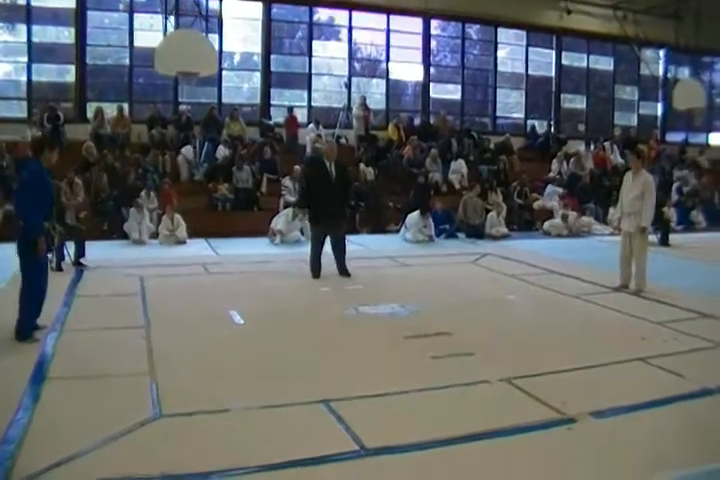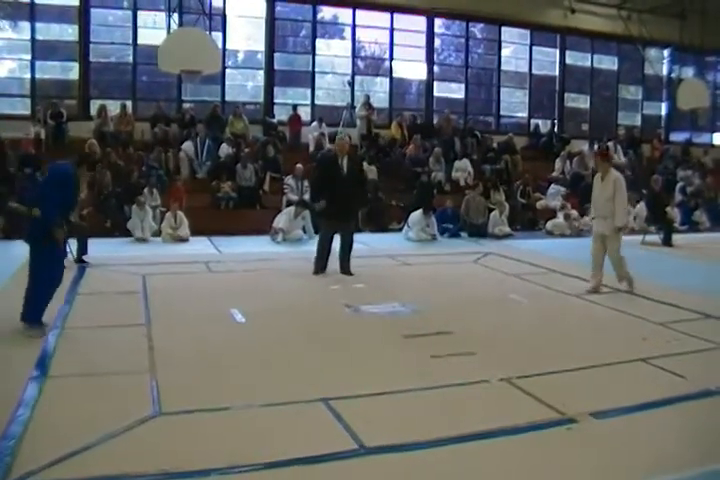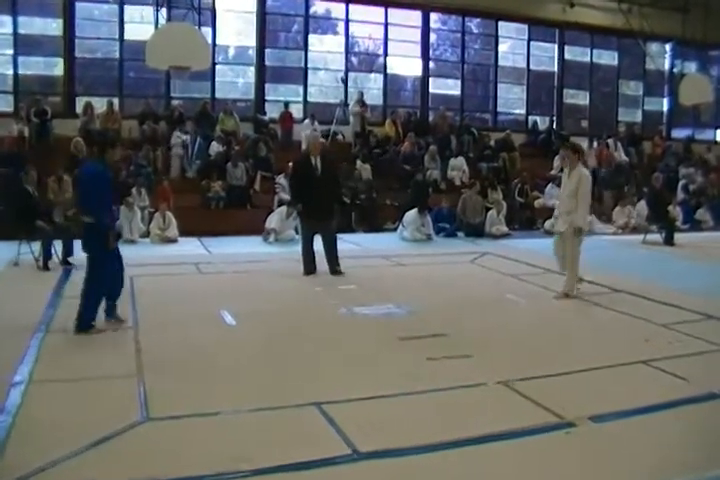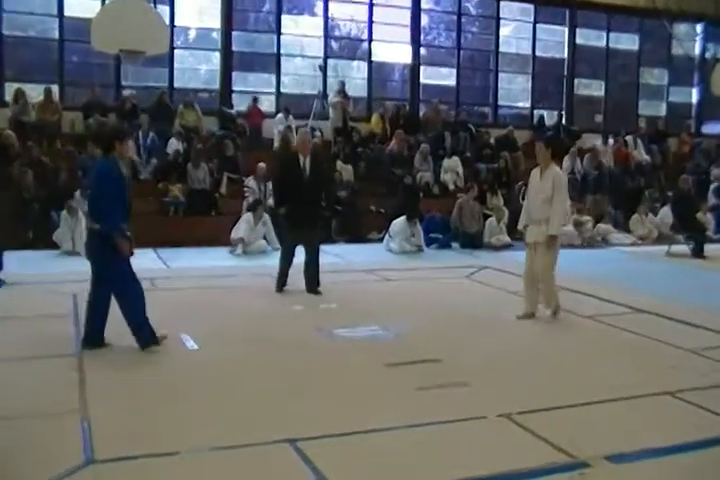
dt=0.7s
person 1, frame 1
left shoulder: (35, 170)
right shoulder: (35, 173)
right elbow: (29, 208)
left wrist: (42, 232)
right wrist: (39, 236)
left hip: (34, 231)
right hip: (33, 234)
left knee: (36, 281)
right knee: (34, 283)
left ankle: (28, 322)
right ankle: (24, 330)
person 1, frame 2
left shoulder: (59, 170)
right shoulder: (66, 174)
right elbow: (49, 202)
left wrist: (57, 226)
right wrist: (55, 227)
left hip: (41, 225)
right hip: (46, 228)
left knee: (40, 273)
right knee: (51, 274)
left ankle: (31, 317)
right ankle: (32, 319)
person 1, frame 3
left shoulder: (89, 168)
right shoulder: (99, 171)
right elbow: (101, 205)
right wrist: (109, 231)
left hip: (93, 226)
right hip: (97, 229)
left knee: (114, 267)
right knee: (98, 276)
left ankle: (111, 312)
right ankle: (83, 323)
person 1, frame 4
left shoulder: (106, 167)
right shoulder: (108, 170)
right elbow: (106, 207)
left wrist: (119, 234)
right wrist: (118, 237)
left hip: (99, 235)
right hip: (108, 238)
left knee: (102, 287)
right knee: (128, 287)
left ankle: (93, 338)
right ankle: (147, 338)
person 2, frame 1
left shoulder: (647, 179)
right shoulder: (627, 176)
left elbow: (649, 203)
left wrist: (644, 224)
right wrist: (619, 216)
left hip: (639, 222)
right hip: (626, 220)
left knee: (639, 256)
right knee: (624, 254)
left ankle: (639, 285)
right ankle: (625, 281)
person 2, frame 2
left shoulder: (617, 178)
right shoulder: (597, 177)
left elbow: (621, 201)
left wrist: (619, 223)
right wrist: (593, 217)
left hip: (612, 222)
right hip: (599, 222)
left knee: (614, 254)
right knee: (596, 255)
left ankle: (626, 277)
right ankle: (595, 284)
person 2, frame 3
left shoulder: (583, 175)
right shoulder: (566, 171)
left elbow: (584, 201)
left wrist: (579, 224)
right wrist: (557, 215)
left hip: (574, 221)
right hip: (562, 219)
left knee: (571, 256)
right knee: (559, 252)
left ankle: (569, 289)
right ankle: (573, 278)
person 2, frame 4
left shoulder: (558, 175)
right shoulder: (534, 173)
left elbow: (560, 206)
left wrist: (553, 232)
right wrist: (524, 225)
left hip: (547, 230)
right hip: (533, 228)
left knee: (543, 270)
right knee: (529, 272)
left ankle: (553, 304)
right ankle: (530, 309)
person 3, frame 1
left shoulder: (341, 167)
right shoulder: (314, 166)
left elbow: (347, 187)
right elbow: (306, 187)
left wrist: (346, 205)
right wrist: (305, 206)
left hip: (337, 210)
right hip: (319, 210)
left knee: (339, 241)
right knee: (316, 243)
left ankle: (342, 268)
right ankle: (315, 270)
person 3, frame 2
left shoulder: (355, 164)
right shoulder: (326, 162)
left elbow: (361, 184)
right elbow: (318, 181)
left wrist: (360, 200)
right wrist: (318, 199)
left hip: (348, 206)
right hip: (330, 206)
left knee: (347, 240)
right knee: (325, 238)
left ankle: (345, 267)
right ankle: (320, 266)
person 3, frame 3
left shoulder: (328, 162)
right shoulder: (300, 163)
left elbow: (336, 182)
right elbow: (294, 184)
left wrist: (336, 200)
right wrist: (297, 201)
left hip: (326, 206)
right hip: (307, 206)
left knee: (330, 238)
right knee: (307, 239)
left ankle: (334, 266)
right ankle: (309, 267)
person 3, frame 4
left shoulder: (319, 163)
right shoulder: (287, 161)
left elbow: (327, 186)
right elbow: (278, 184)
left wrist: (327, 206)
right wrist: (280, 205)
left hip: (313, 213)
right hip: (292, 212)
left knee: (313, 251)
right knee: (287, 250)
left ankle: (312, 285)
right ankle: (281, 282)
